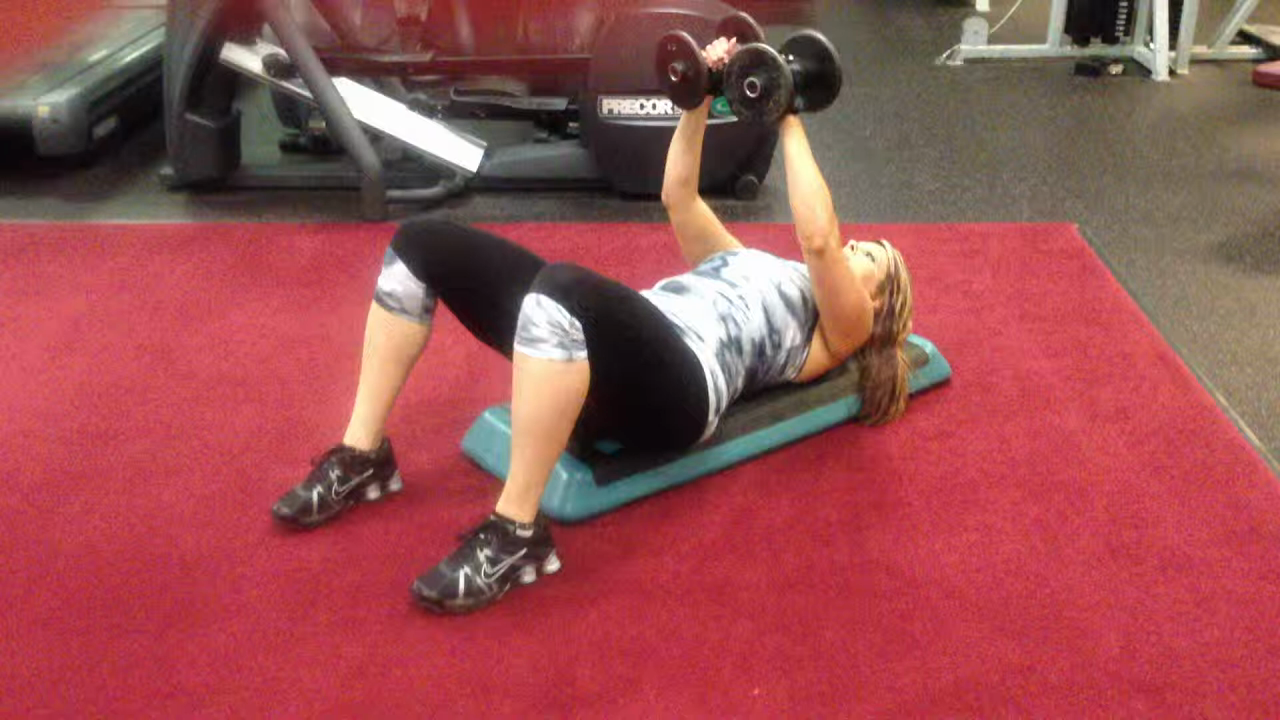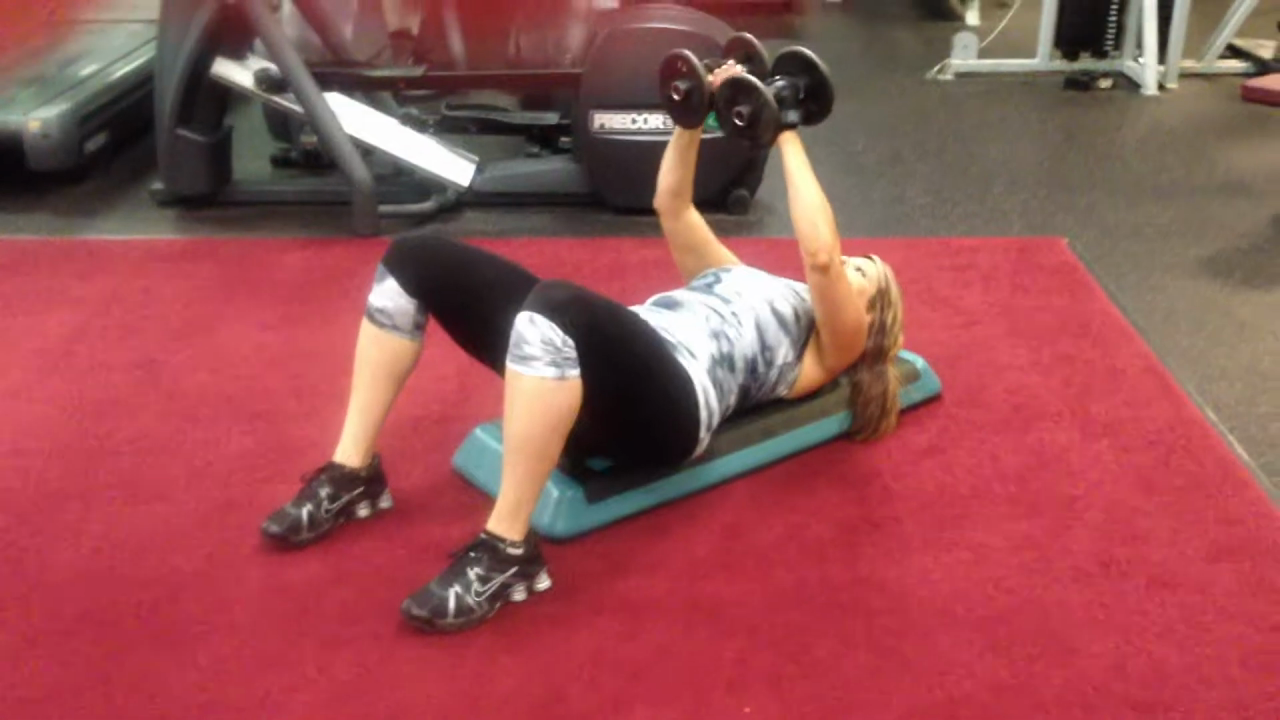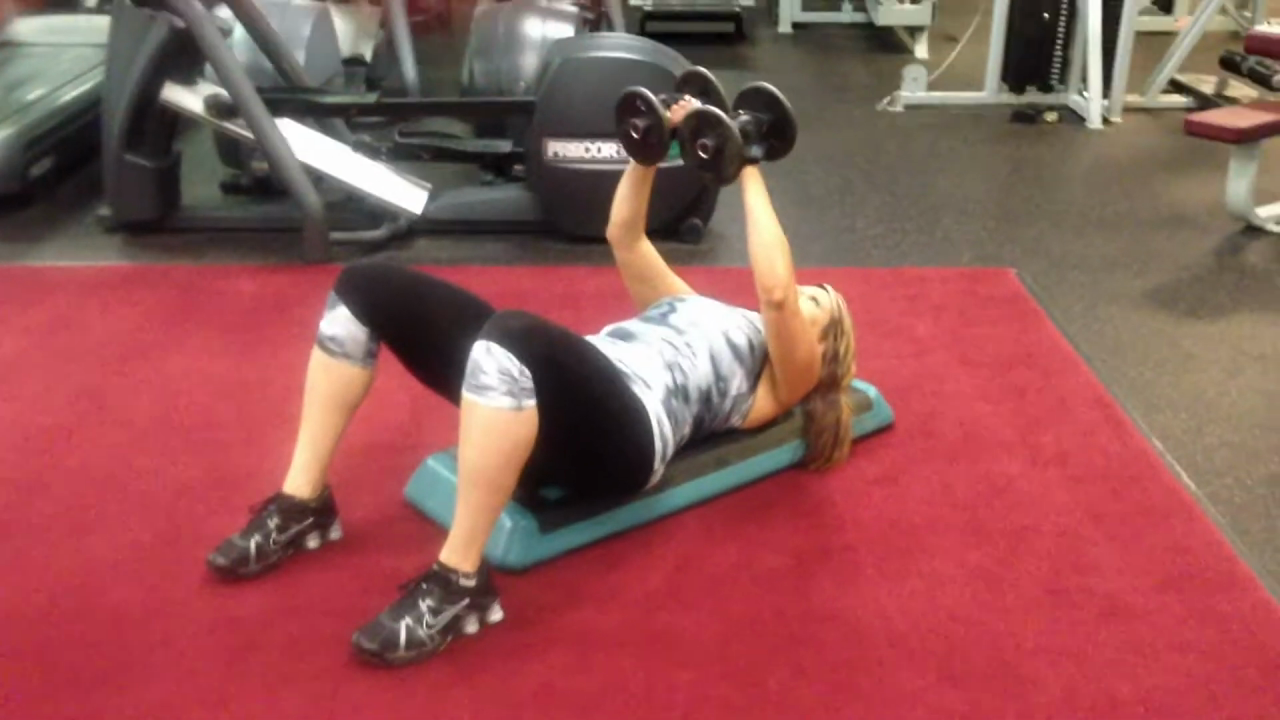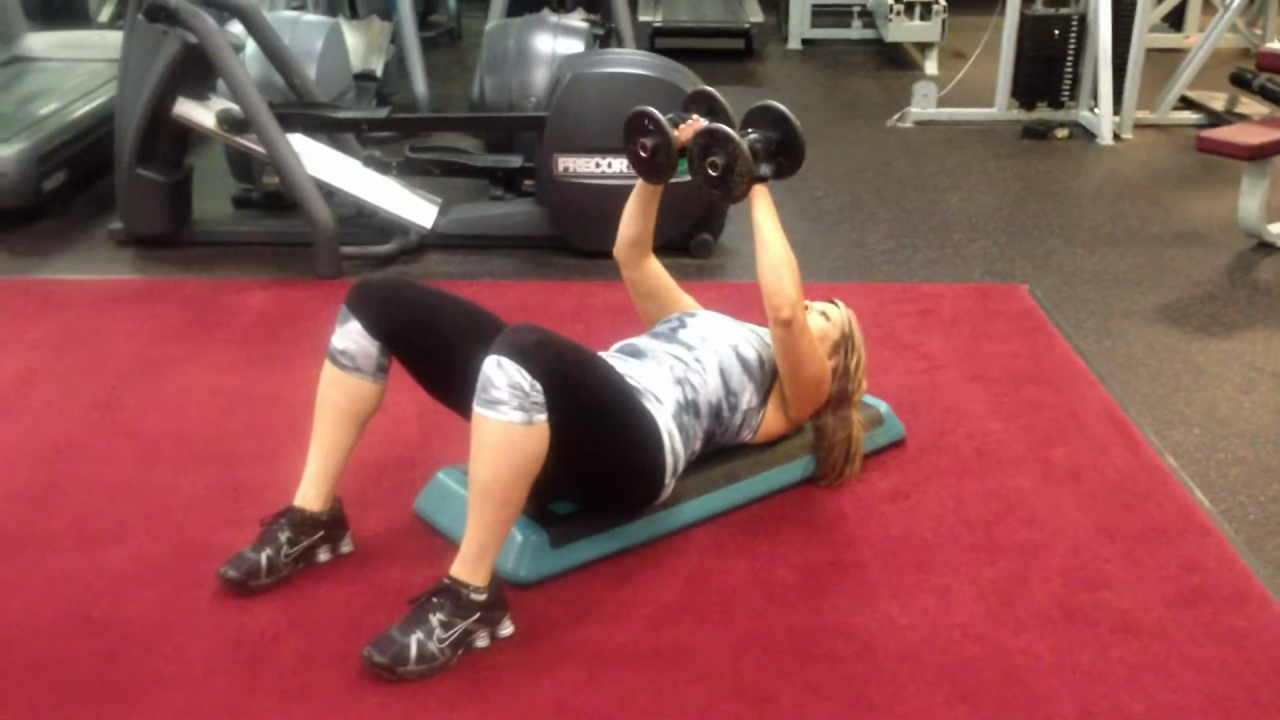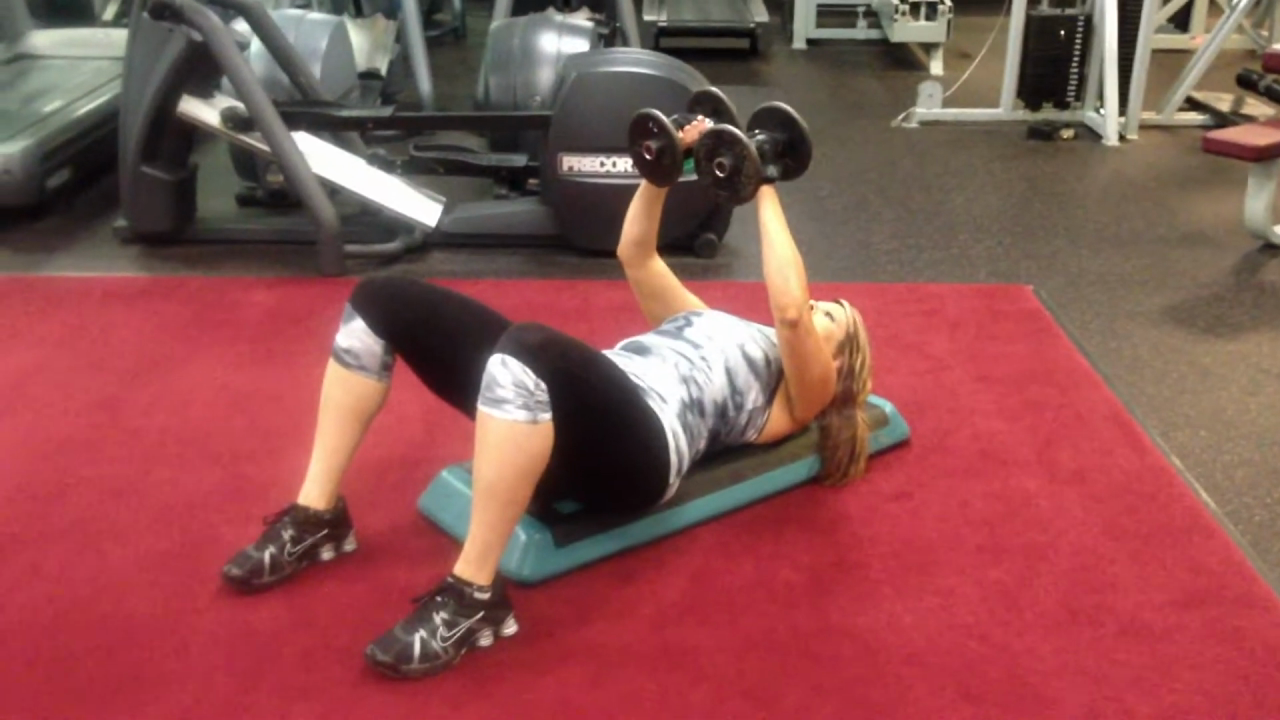
dt=0.5s
person 1, frame 1
left shoulder: (843, 325)
right shoulder: (758, 265)
left elbow: (817, 239)
right elbow: (679, 199)
left wrist: (790, 123)
right wrist: (696, 100)
left hip: (680, 382)
right hip: (606, 349)
left knee: (562, 289)
right knee: (421, 244)
left ankle: (516, 532)
right ankle: (362, 456)
person 1, frame 2
left shoulder: (834, 342)
right shoulder: (750, 283)
left elbow: (819, 253)
right elbow: (673, 208)
left wrist: (788, 138)
left hip: (670, 398)
right hip: (599, 363)
left knee: (554, 304)
right knee: (413, 259)
left ankle: (507, 550)
right ankle: (352, 474)
person 1, frame 3
left shoulder: (787, 373)
right shoulder: (702, 311)
left elbow: (776, 291)
right elbow: (626, 239)
left wrist: (750, 173)
left hip: (624, 429)
right hip: (560, 392)
left knee: (512, 336)
right knee: (366, 288)
left ankle: (459, 583)
right ankle: (302, 504)
person 1, frame 4
left shoulder: (797, 389)
right shoulder: (710, 324)
left elbow: (784, 309)
right elbow: (633, 256)
left wrist: (759, 193)
left hip: (635, 444)
right hip: (563, 404)
left knee: (522, 348)
right knee: (377, 300)
left ankle: (469, 597)
right ankle: (313, 518)
person 1, frame 5
left shoulder: (800, 392)
right shoulder: (715, 326)
left elbow: (790, 310)
right elbow: (637, 257)
left wrist: (766, 193)
left hip: (641, 443)
right hip: (575, 406)
left knee: (527, 346)
right knee: (382, 300)
left ankle: (473, 595)
right ankle: (316, 517)
